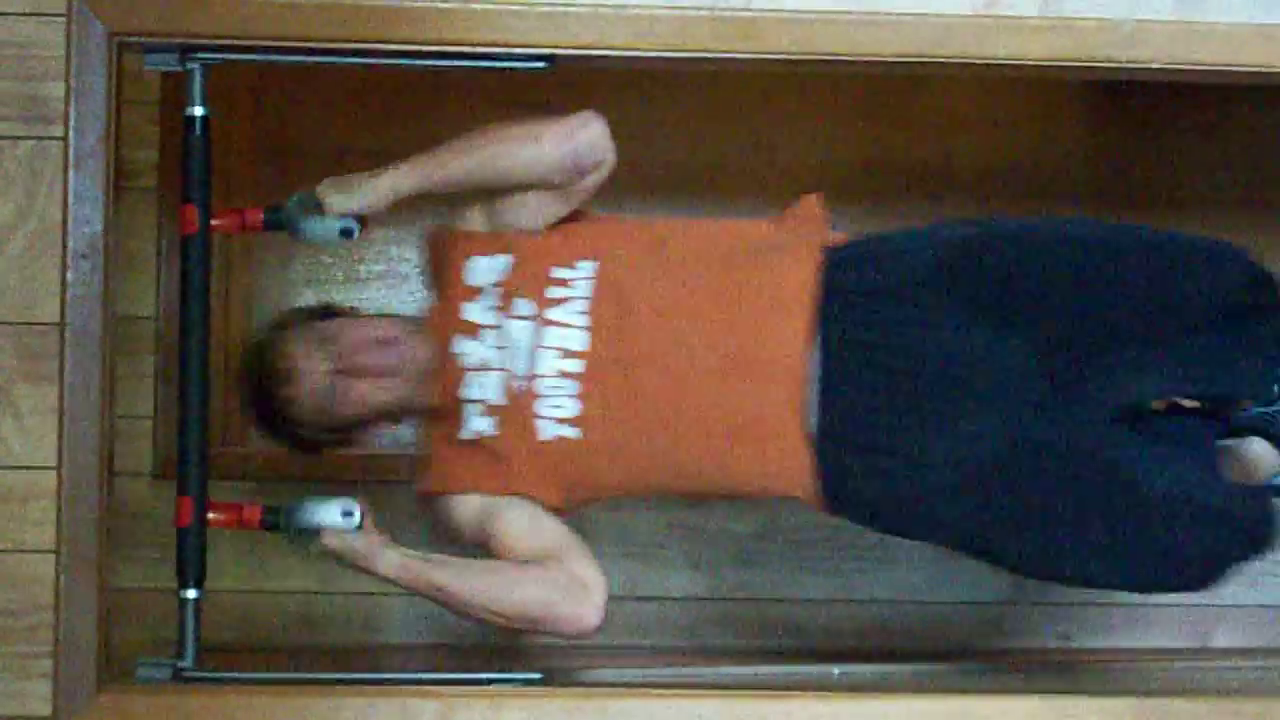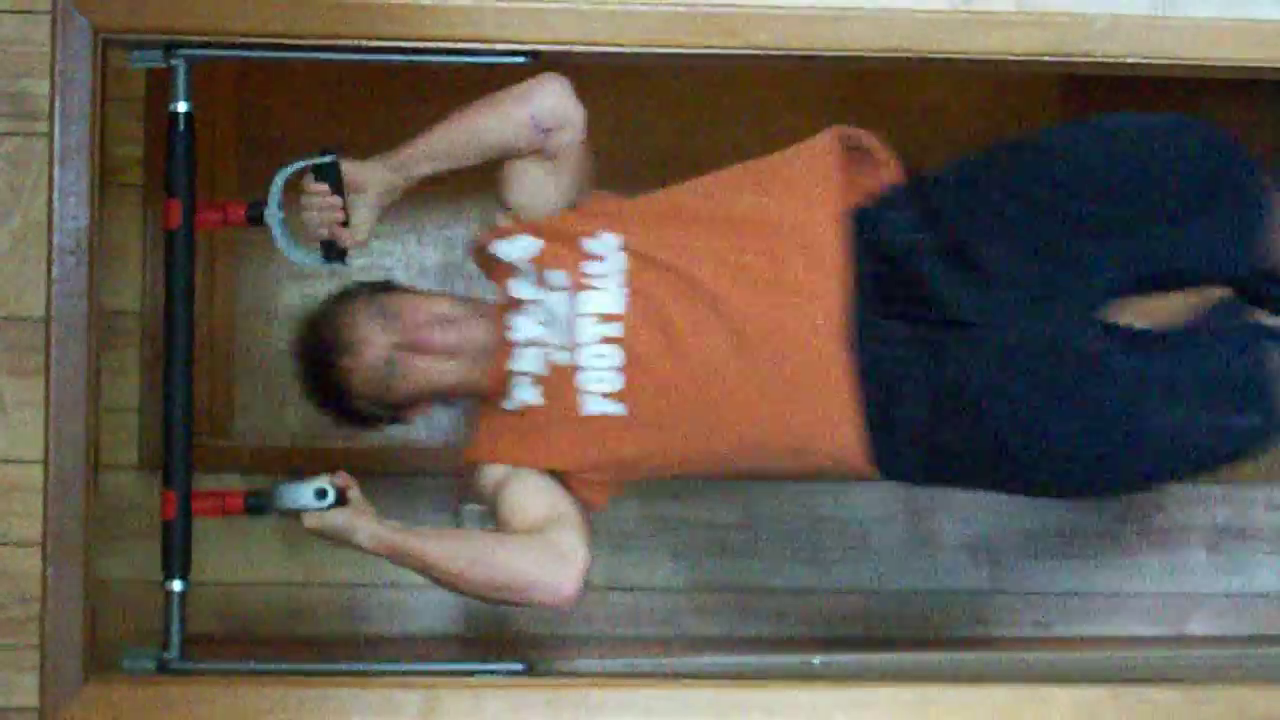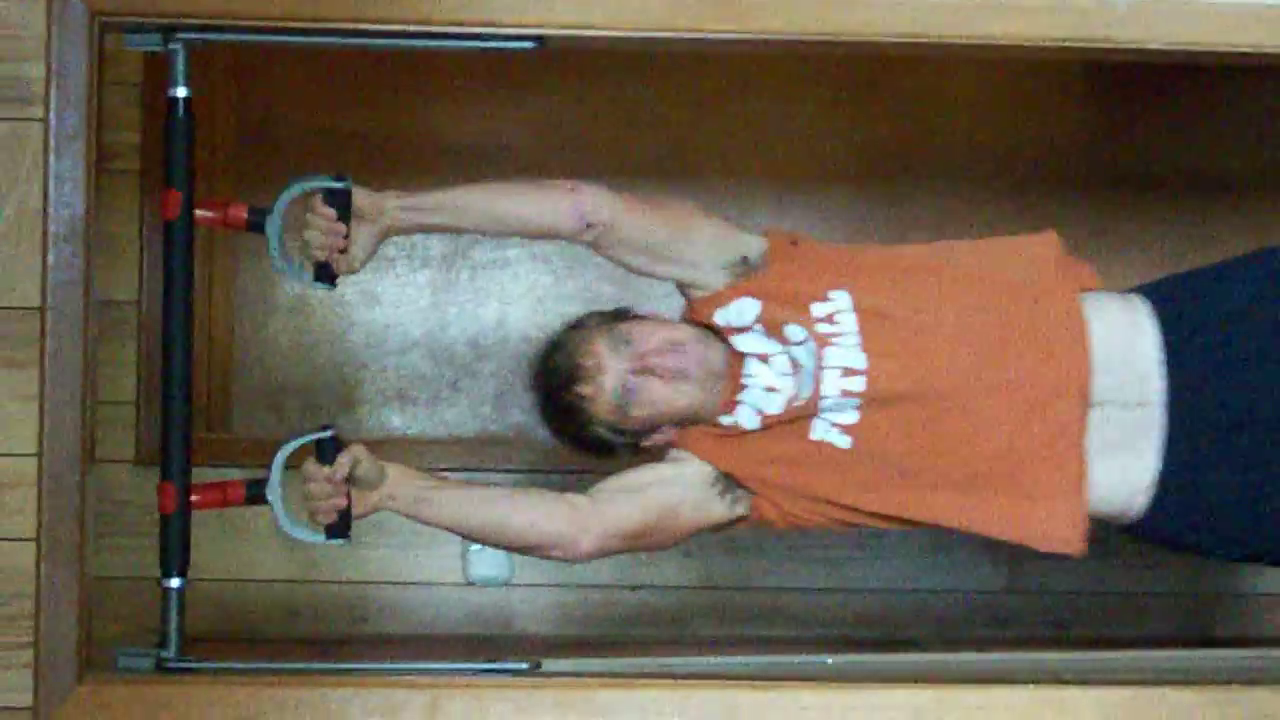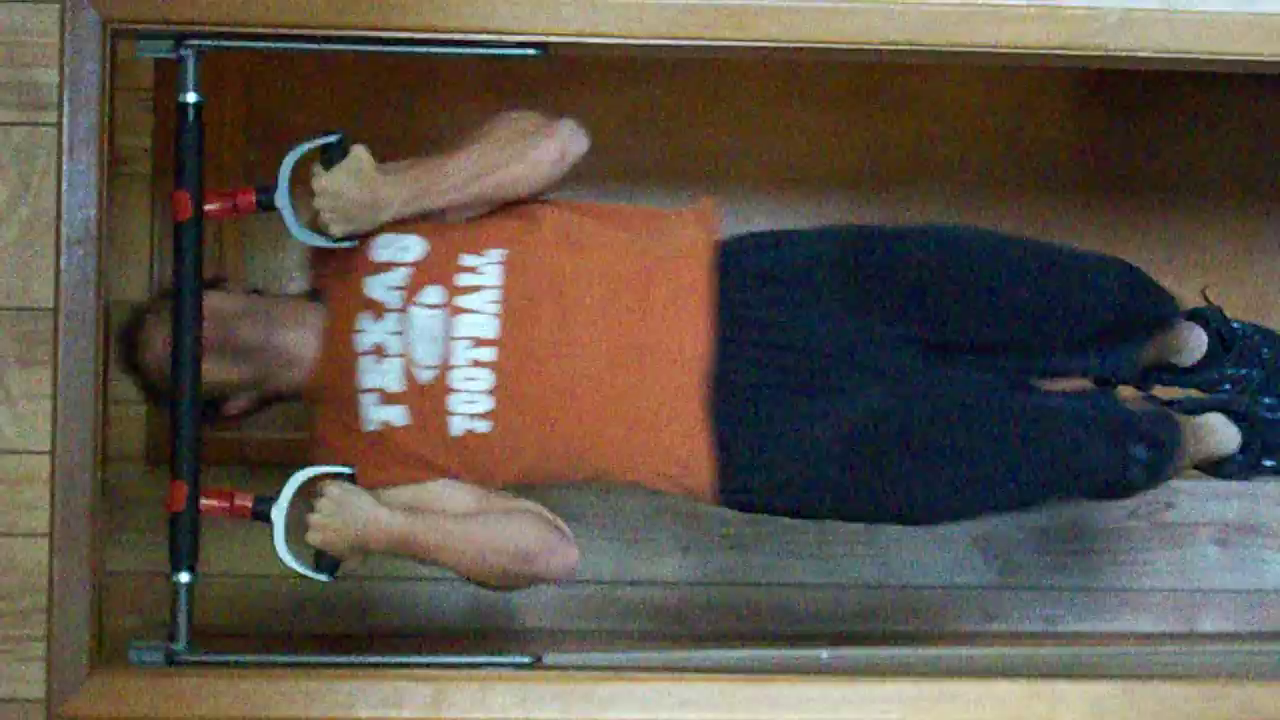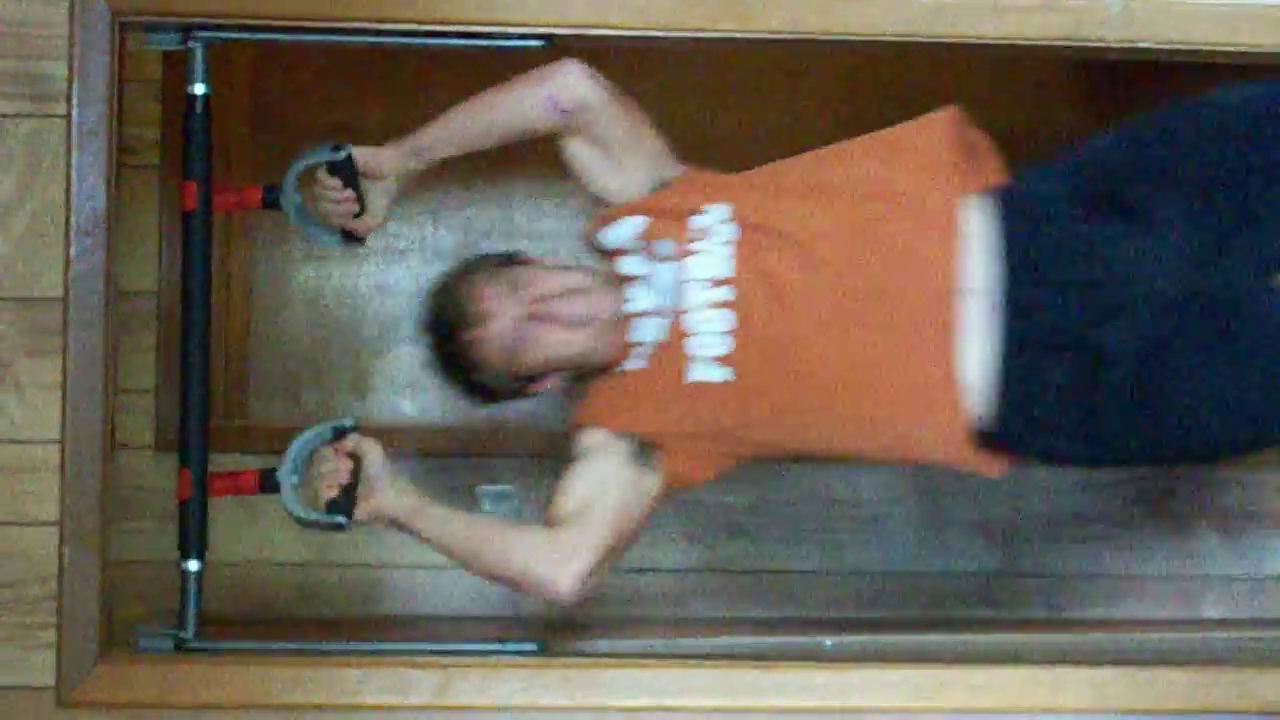
dt=0.7s
person 1, frame 1
left shoulder: (476, 255)
right shoulder: (476, 478)
left elbow: (581, 139)
right elbow: (575, 602)
left wrist: (384, 183)
right wrist: (384, 559)
left hip: (857, 291)
right hip: (868, 454)
right knee: (1185, 529)
person 1, frame 2
left shoulder: (519, 238)
right shoulder: (516, 454)
left elbow: (551, 102)
right elbow: (555, 574)
left wrist: (387, 174)
right wrist: (375, 532)
left hip: (890, 245)
right hip: (899, 408)
left knee: (1193, 173)
right knee: (1188, 415)
person 1, frame 3
left shoulder: (742, 288)
right shoulder: (729, 469)
left elbow: (592, 210)
right elbow: (583, 526)
left wrist: (392, 210)
right wrist: (388, 485)
person 1, frame 4
left shoulder: (350, 235)
right shoulder: (368, 450)
left elbow: (551, 139)
right elbow: (547, 550)
left wrist: (394, 197)
right wrist: (382, 532)
left hip: (738, 281)
right hip: (747, 437)
left knee: (1077, 296)
right knee: (1064, 443)
person 1, frame 5
left shoulder: (634, 214)
right shoulder: (629, 426)
left elbow: (572, 87)
right elbow: (563, 567)
left wrist: (400, 157)
right wrist: (394, 502)
right hip: (1053, 385)
